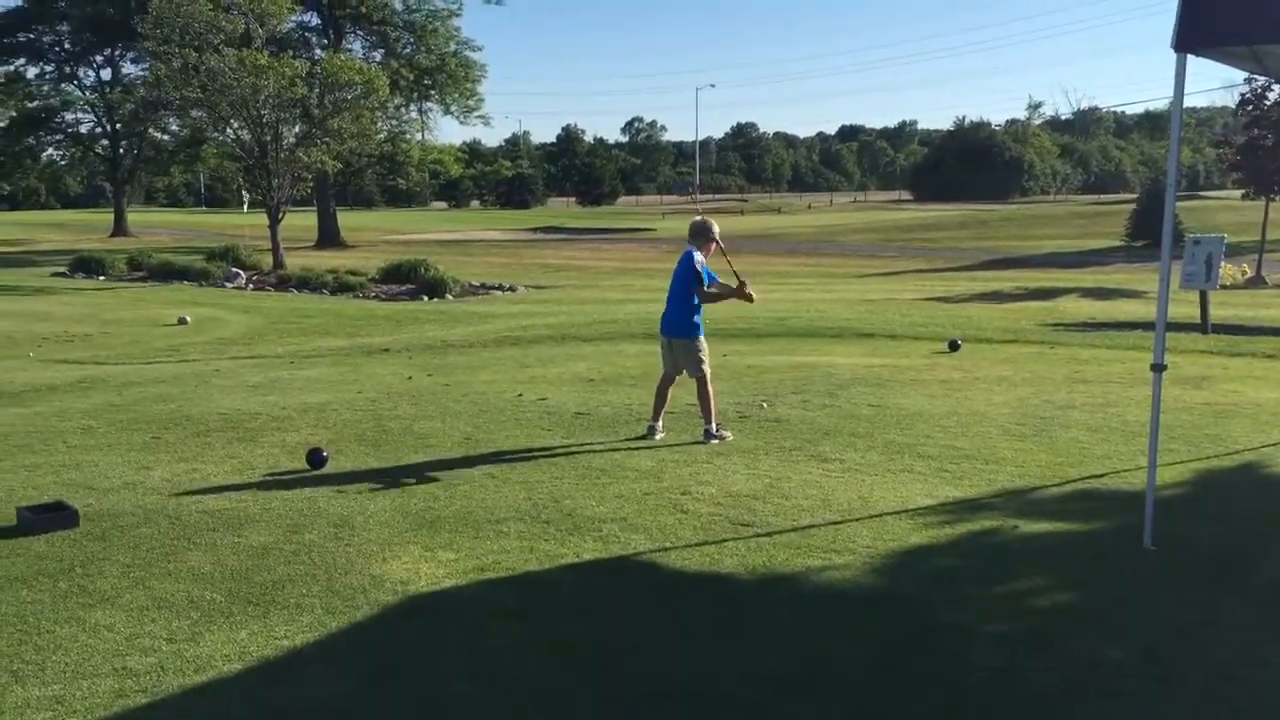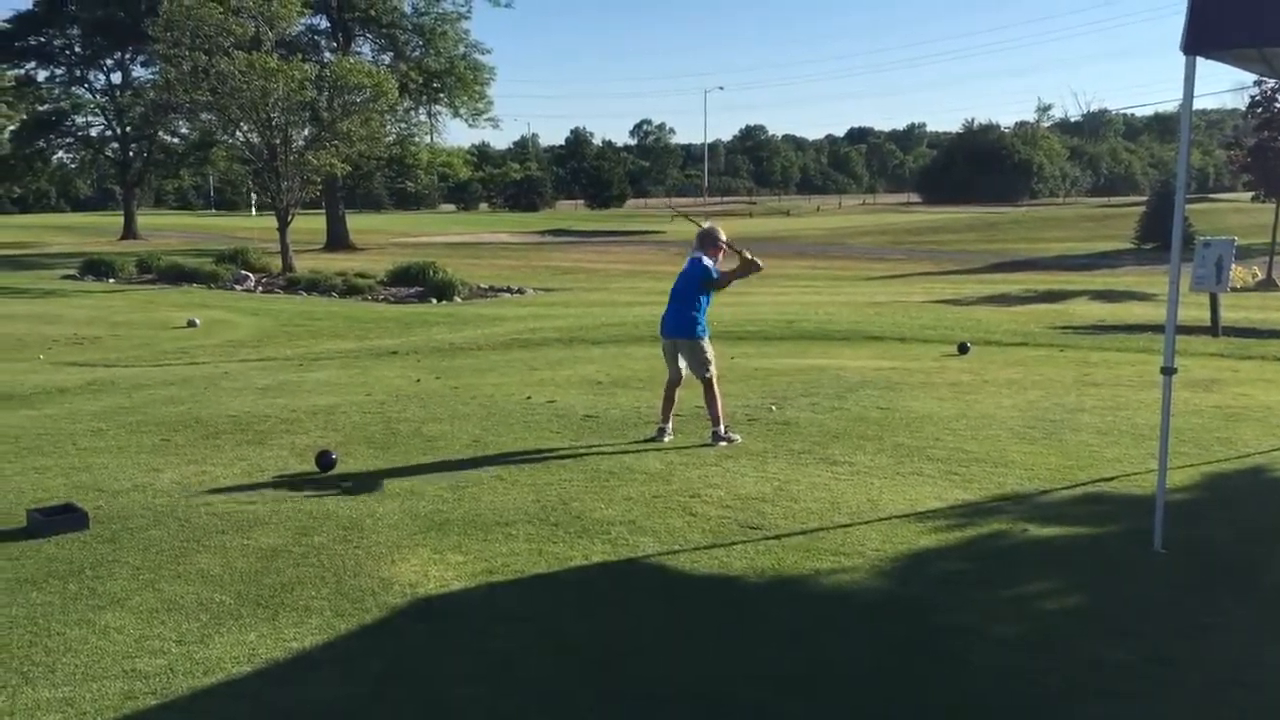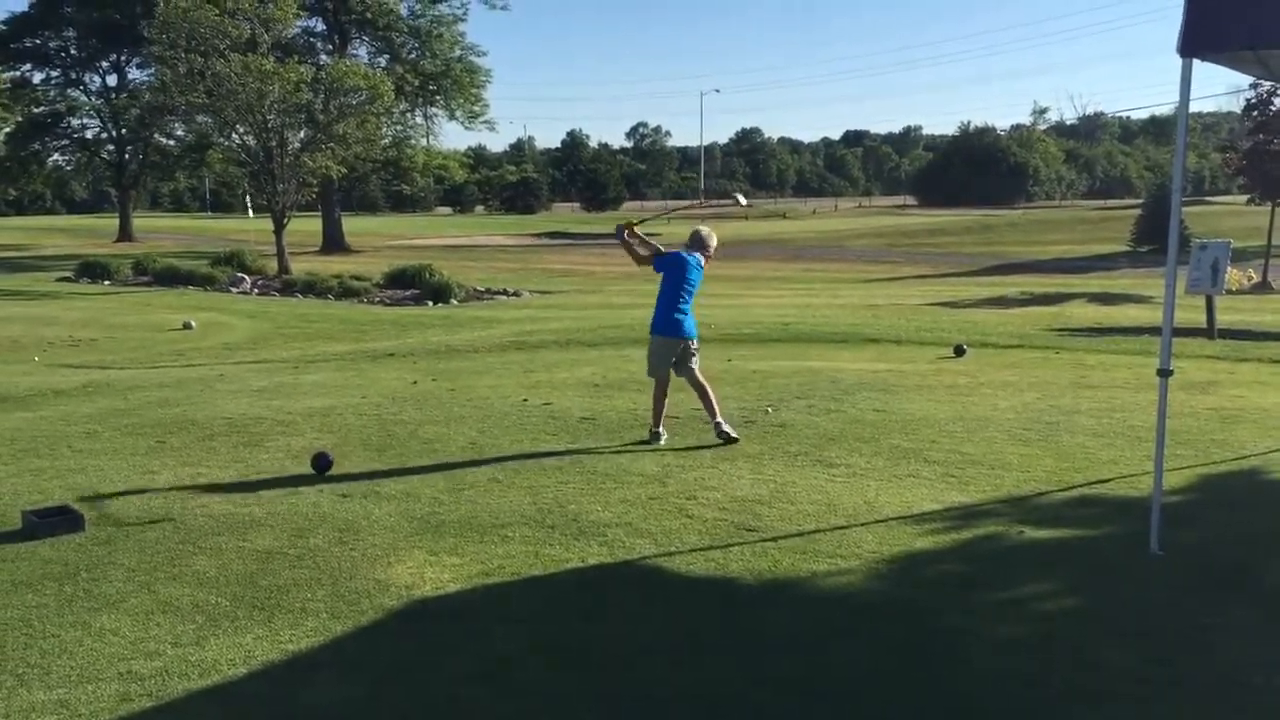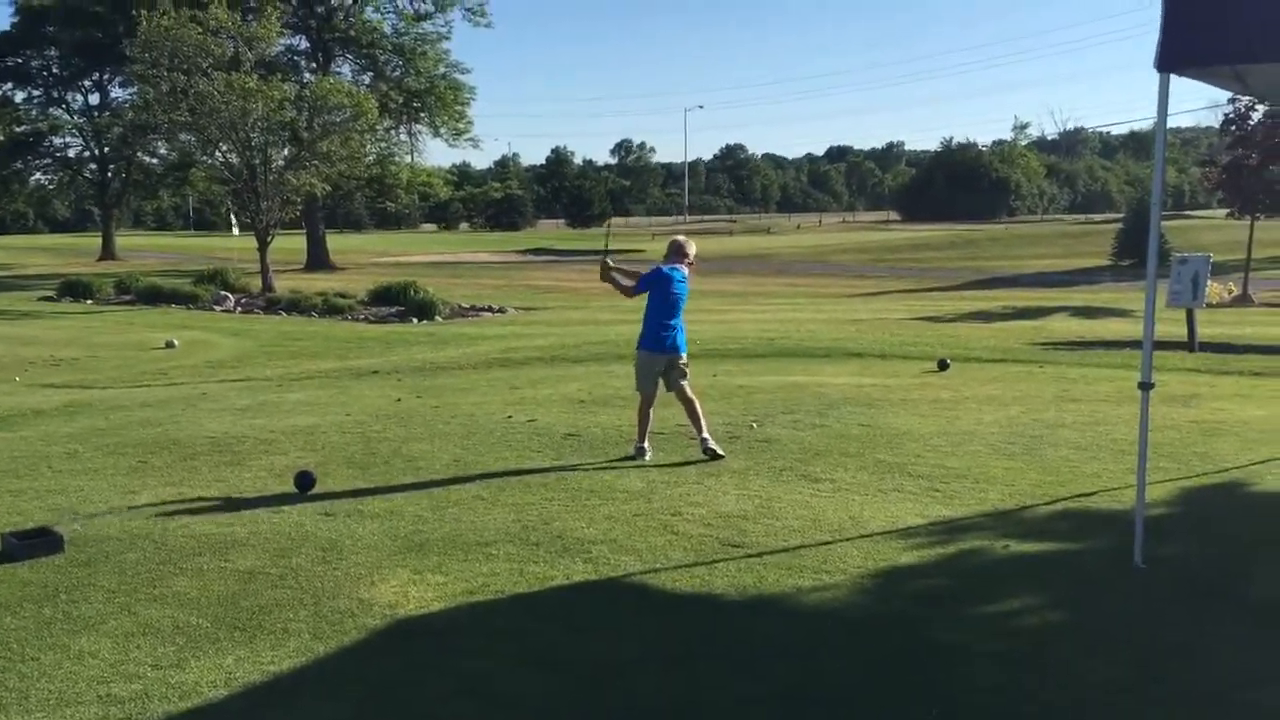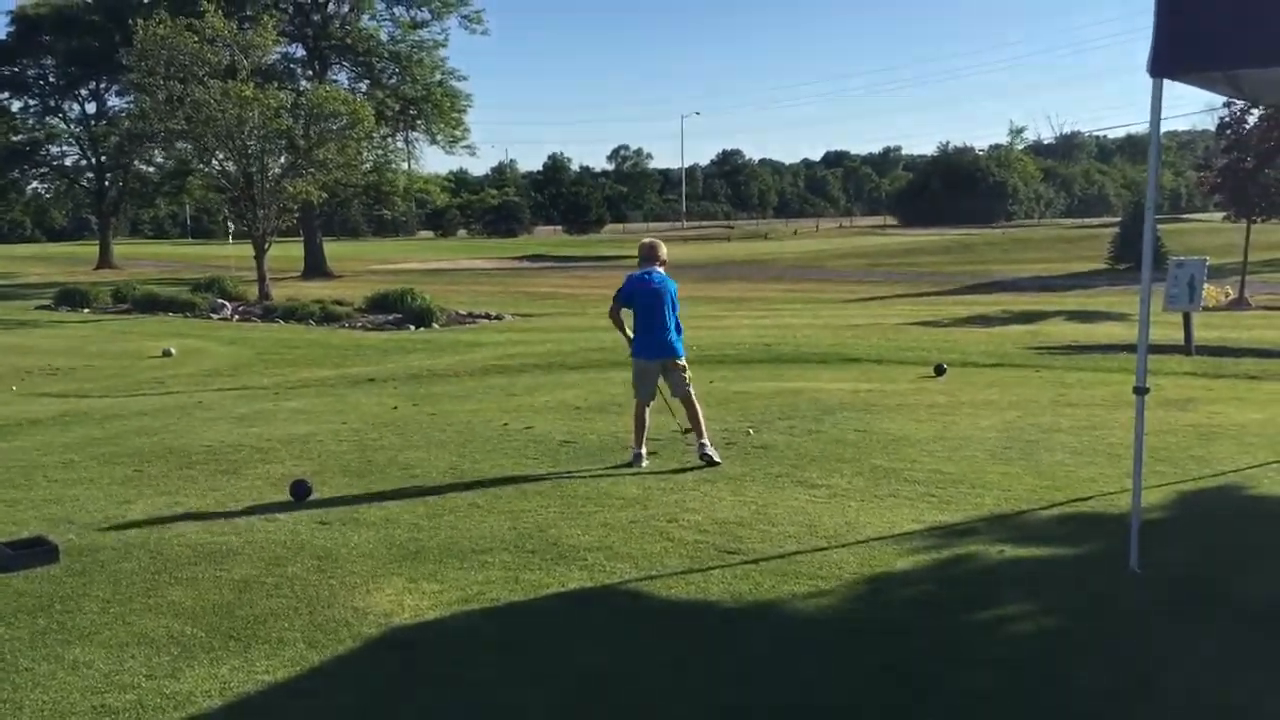
dt=0.4s
person 1, frame 1
left shoulder: (691, 259)
right shoulder: (692, 258)
left elbow: (717, 285)
right elbow: (704, 296)
left wrist: (739, 291)
right wrist: (734, 293)
left hip: (669, 326)
right hip: (687, 329)
left knee: (668, 376)
right knee: (702, 377)
left ankle: (655, 425)
right ankle: (712, 429)
person 1, frame 2
left shoulder: (696, 263)
right shoulder: (700, 264)
left elbow: (716, 282)
right elbow: (715, 283)
left wrist: (743, 267)
right wrist: (742, 269)
left hip: (670, 329)
right hip: (692, 331)
left knee: (675, 378)
right knee: (709, 379)
left ankle: (664, 427)
right ankle: (719, 431)
person 1, frame 3
left shoulder: (679, 259)
right shoulder: (697, 266)
left elbow: (641, 259)
left wrist: (623, 238)
right wrist: (635, 235)
left hip: (665, 329)
right hip: (686, 331)
left knee: (661, 381)
right knee: (695, 378)
left ankle: (657, 431)
right ankle: (719, 424)
person 1, frame 4
left shoulder: (661, 272)
right shoulder: (683, 278)
left elbow: (632, 290)
right elbow: (646, 279)
left wrist: (610, 277)
right wrist: (614, 268)
left hip: (651, 345)
right hip: (676, 347)
left knee: (647, 396)
right knee: (685, 393)
left ankle: (642, 446)
right ankle: (705, 439)
person 1, frame 5
left shoulder: (633, 281)
right shoulder: (669, 284)
left elbow: (614, 312)
left wrist: (628, 336)
left hip: (644, 352)
right hip: (672, 350)
left knee: (643, 402)
right knee: (688, 398)
left ankle: (639, 452)
right ankle: (704, 445)
